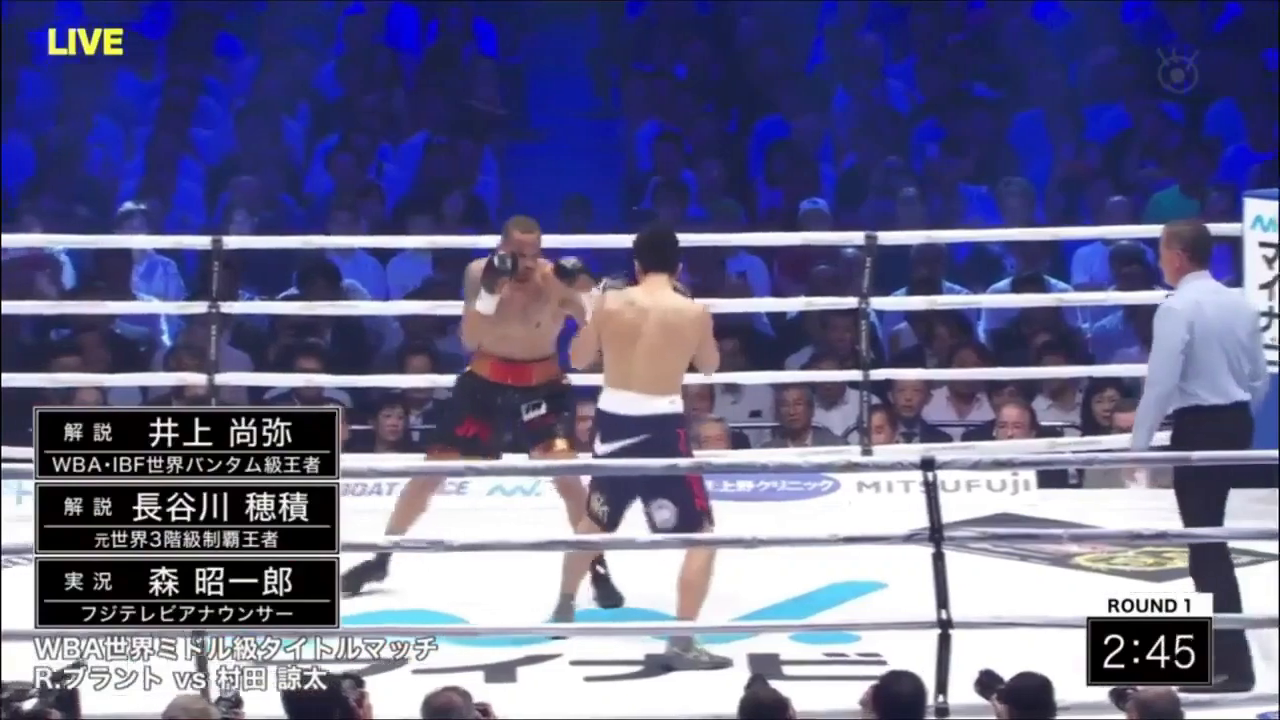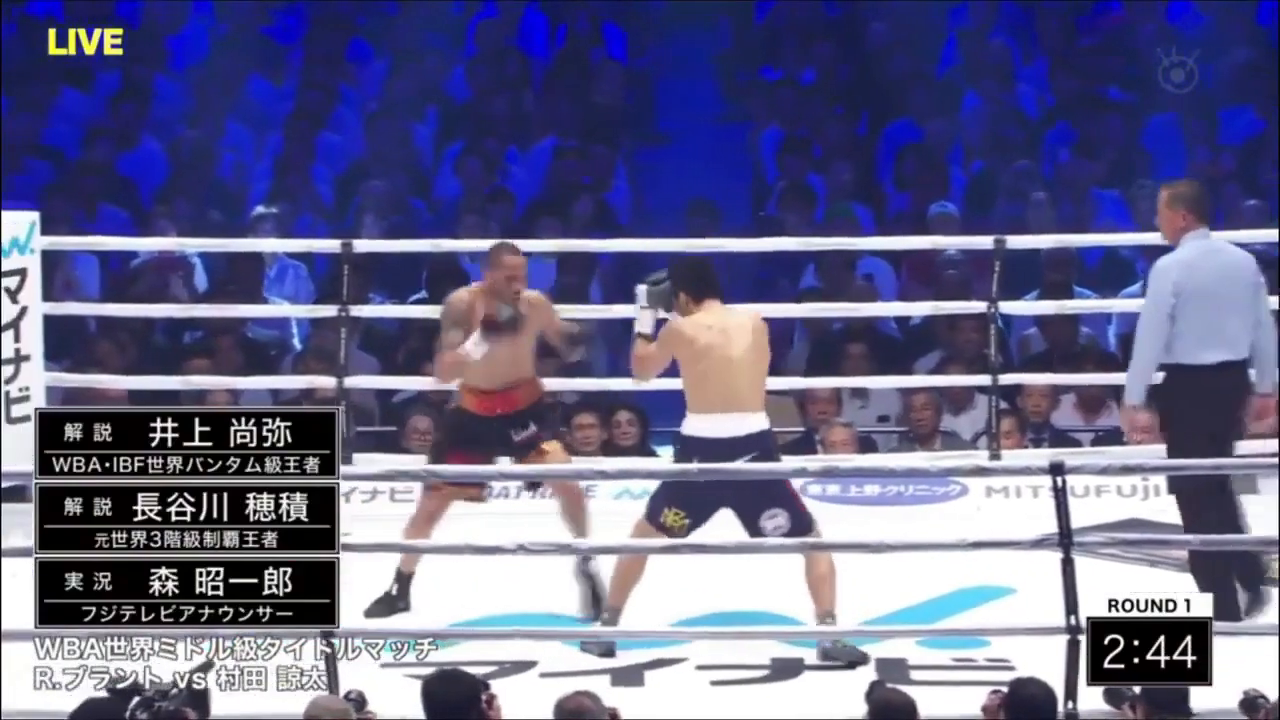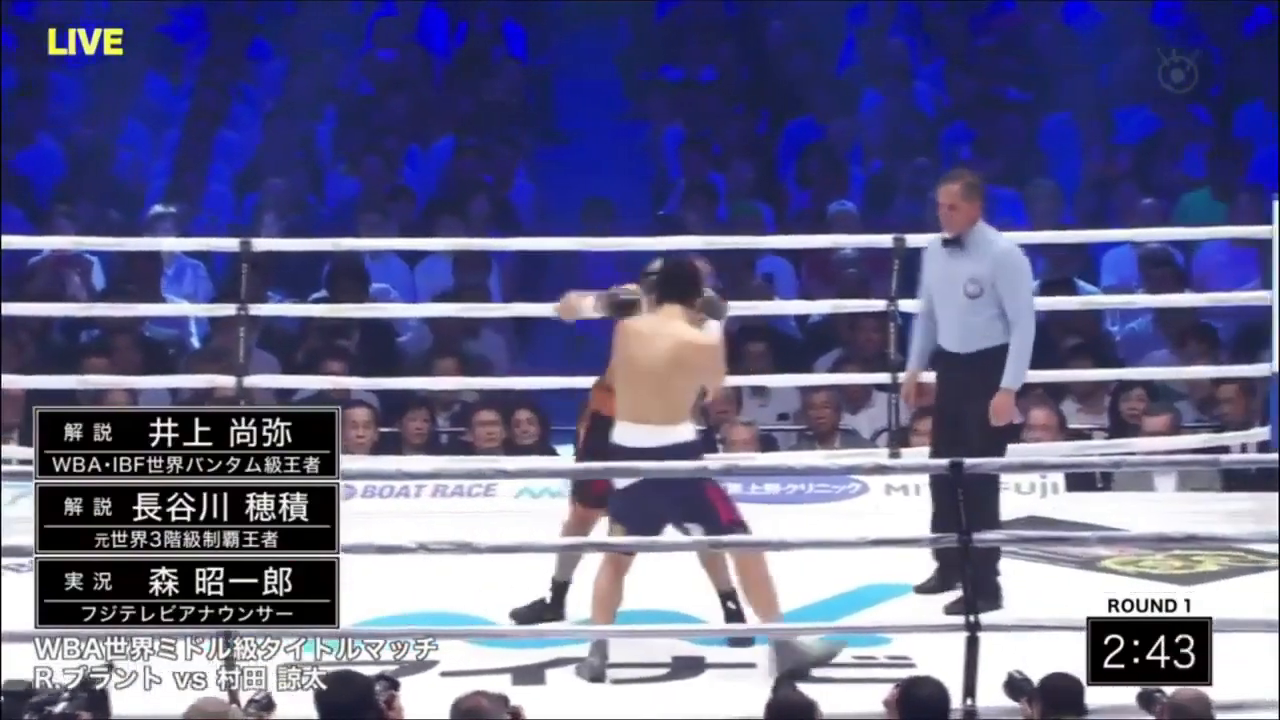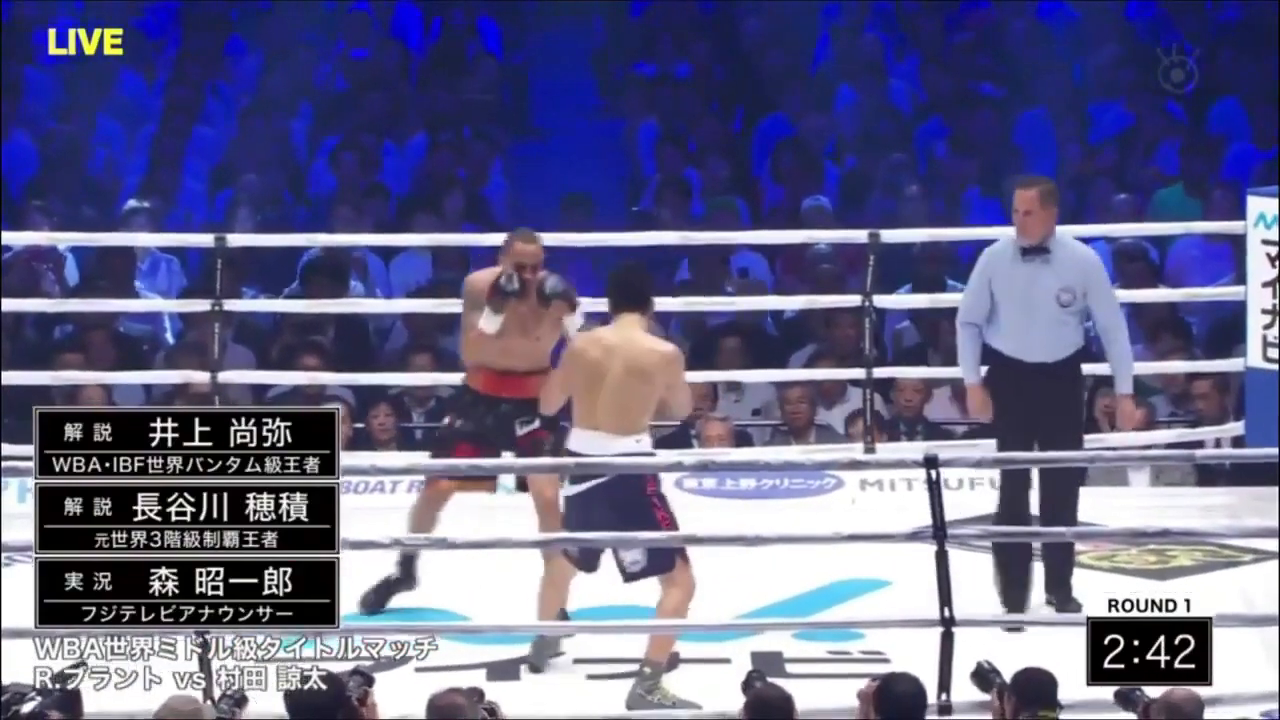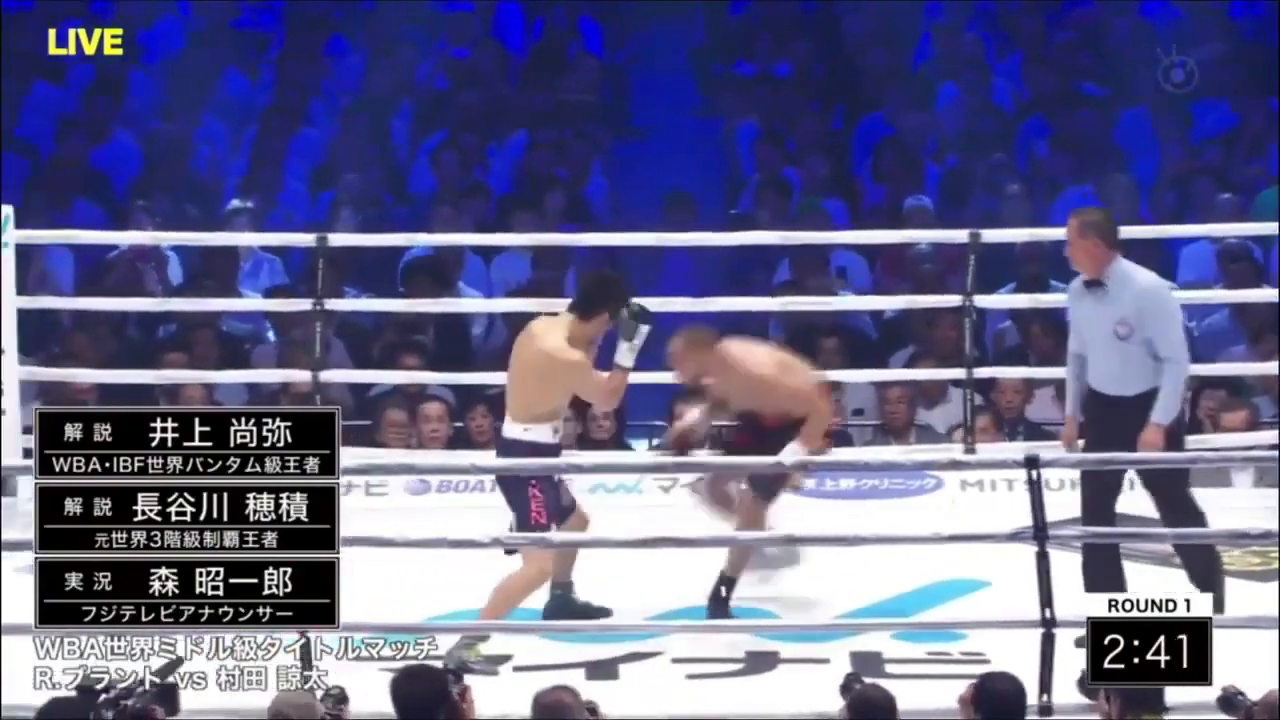
dt=1s
person 1, frame 1
left shoulder: (1177, 307)
right shoulder: (1240, 303)
left elbow: (1160, 383)
right elbow: (1259, 379)
left wrist: (1138, 444)
left hip: (1198, 428)
right hip: (1237, 423)
left knee: (1206, 542)
right knee: (1208, 537)
left ankle: (1232, 664)
right ankle: (1215, 640)
person 1, frame 2
left shoulder: (1170, 267)
right shoulder: (1243, 260)
left elbow: (1150, 339)
left wrist: (1133, 399)
left hip: (1188, 385)
right hip: (1232, 380)
left knee: (1196, 496)
right knee: (1215, 486)
left ankle: (1223, 601)
person 1, frame 3
left shoulder: (1002, 254)
right shoulder: (936, 252)
left elbow: (1022, 324)
left wrist: (1008, 389)
right wrist: (914, 369)
left hip: (989, 369)
right hip: (952, 368)
left knee: (978, 478)
right knee: (943, 471)
left ankle: (984, 587)
right ankle: (952, 565)
person 1, frame 4
left shoulder: (1083, 260)
right shoulder: (994, 258)
left elbow: (1112, 325)
right elbow: (969, 322)
left wrist: (1124, 391)
right wrist: (973, 382)
left hip: (1061, 378)
right hip: (1008, 377)
left knee: (1063, 483)
right knee: (1014, 482)
left ankle: (1059, 583)
right ankle: (1013, 593)
person 1, frame 5
left shoulder: (1148, 289)
right shoulder: (1077, 292)
left elbow: (1176, 360)
left wrist: (1158, 424)
right wrist: (1072, 413)
left hip: (1151, 410)
right hip: (1103, 409)
left knee: (1176, 508)
right knee: (1094, 511)
left ankle: (1209, 593)
person 2, frame 1
left shoulder: (609, 303)
right shoulder: (694, 312)
left elbow: (580, 361)
right elbow: (708, 366)
left hip: (612, 425)
right hip: (660, 430)
left knee: (595, 522)
right knee: (699, 536)
left ankle: (563, 609)
right ankle: (681, 642)
person 2, frame 2
left shoulder: (682, 329)
right shoulder: (758, 326)
left elbow: (642, 370)
left wrist: (645, 313)
left hip: (702, 450)
right hip: (754, 448)
left knee: (644, 535)
right knee: (810, 541)
left ankle: (606, 629)
right ankle: (829, 636)
person 2, frame 3
left shoulder: (627, 328)
right shoulder: (702, 343)
right wrist: (715, 321)
left hip: (626, 456)
right hip: (675, 457)
left knee: (615, 557)
right knee: (745, 551)
left ankle: (596, 654)
right ankle: (785, 647)
person 2, frame 4
left shoulder: (581, 345)
right shoulder: (665, 354)
left elbow: (548, 403)
right elbow: (681, 410)
right hip: (627, 474)
left knee: (567, 561)
right knee: (679, 581)
left ankle: (542, 645)
right ankle: (648, 685)
person 2, frame 5
left shoulder: (539, 327)
right shoulder: (568, 358)
right elbow: (606, 399)
left wrist: (600, 344)
right wrist: (628, 346)
left hip: (530, 446)
right hip: (527, 456)
left knee: (575, 522)
right knee: (540, 564)
left ankle: (562, 598)
right ankle: (467, 645)
person 3, frame 1
left shoulder: (558, 278)
right shoulder: (480, 272)
right elbow: (470, 340)
left wrist: (583, 291)
right wrist: (489, 290)
left hip: (542, 384)
right hip: (486, 379)
left knee: (567, 476)
right knee: (431, 472)
left ankle: (597, 568)
right ankle: (380, 559)
person 3, frame 2
left shoulder: (535, 304)
right shoulder: (460, 304)
left elbow: (562, 340)
right elbow: (444, 372)
left wrist: (572, 339)
right wrist: (483, 340)
left hip: (524, 408)
right hip: (473, 413)
left knee: (567, 484)
right knee: (430, 507)
left ankle: (584, 570)
right ankle: (399, 588)
person 3, frame 3
right shoulder: (634, 298)
right elbow: (567, 308)
right wrist: (599, 302)
right hip: (610, 413)
right knee: (583, 516)
left ankle: (731, 607)
right ankle: (556, 598)
person 3, frame 4
left shoulder: (553, 291)
right shoulder: (478, 285)
right elbow: (469, 354)
left wrist: (568, 310)
right wrist: (494, 308)
left hip: (533, 400)
right hip: (480, 396)
left knee: (547, 497)
right knee: (434, 490)
right ankle: (403, 572)
person 3, frame 5
left shoulder: (753, 371)
right shoulder: (716, 359)
left elbow: (821, 409)
right elbow: (720, 397)
left wrist: (792, 455)
right wrist: (694, 421)
left hip: (800, 418)
right hip: (765, 413)
left knee: (752, 505)
right knee: (715, 488)
left ankle: (723, 591)
